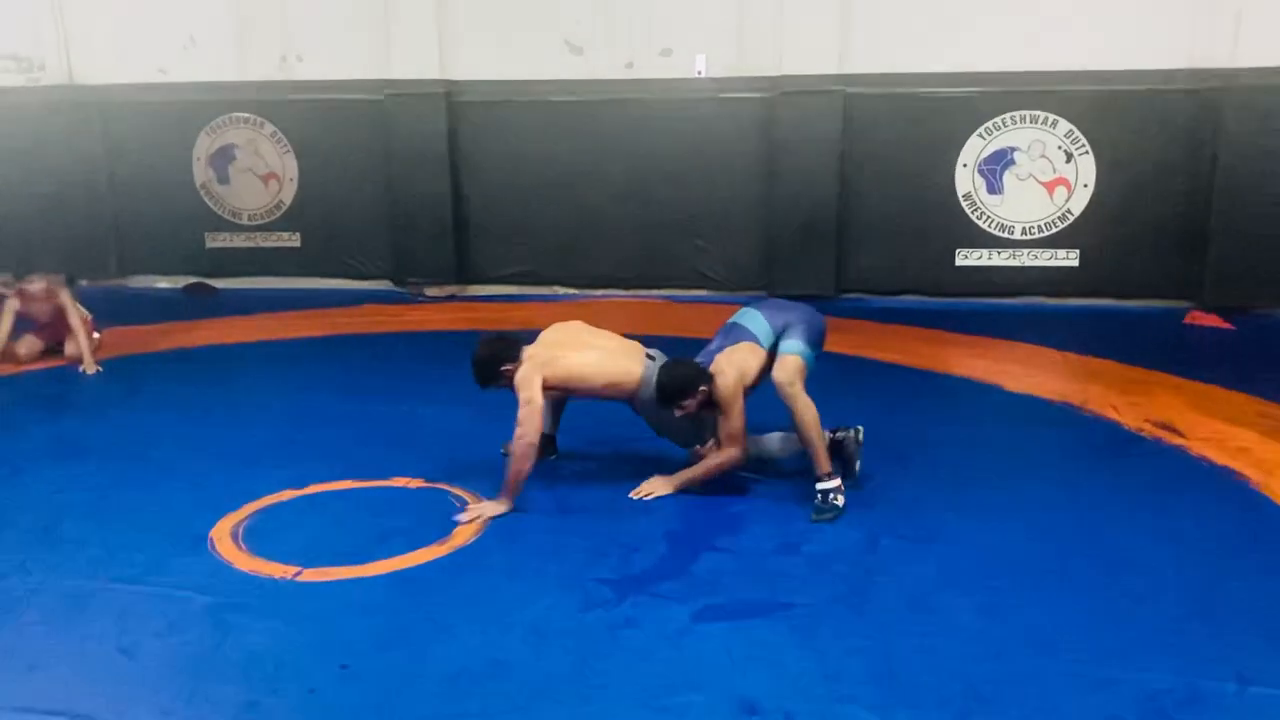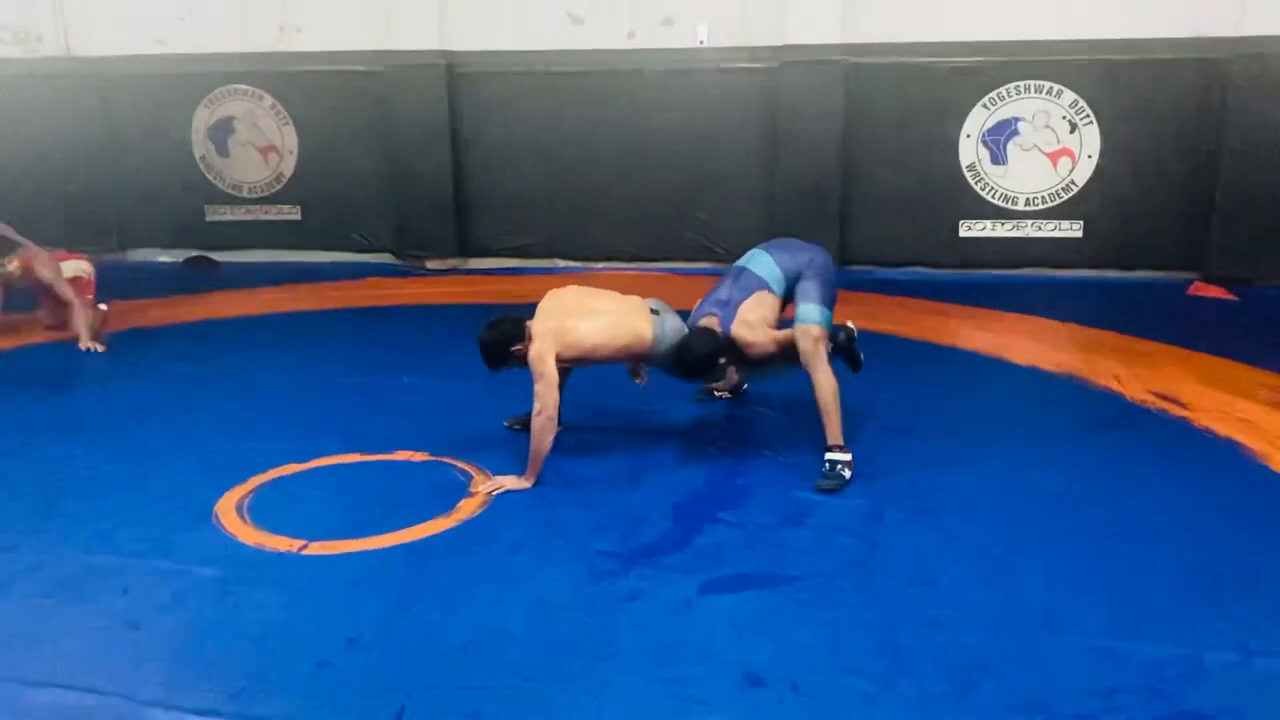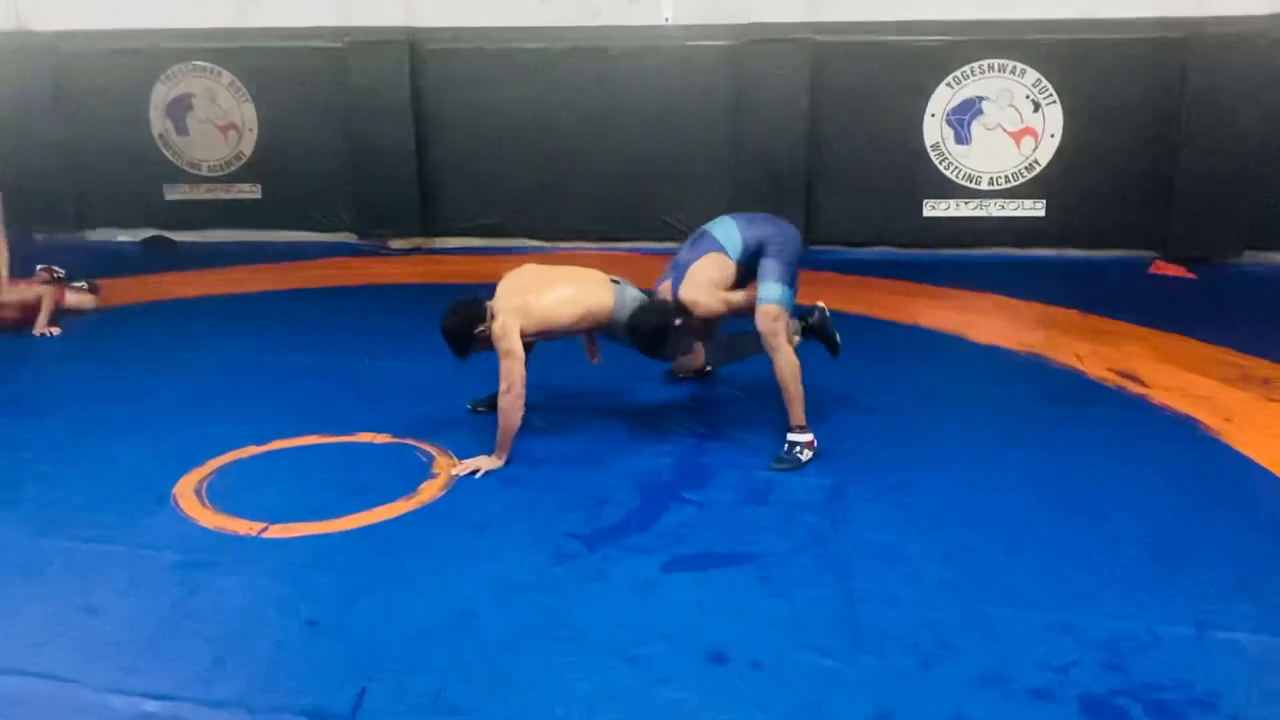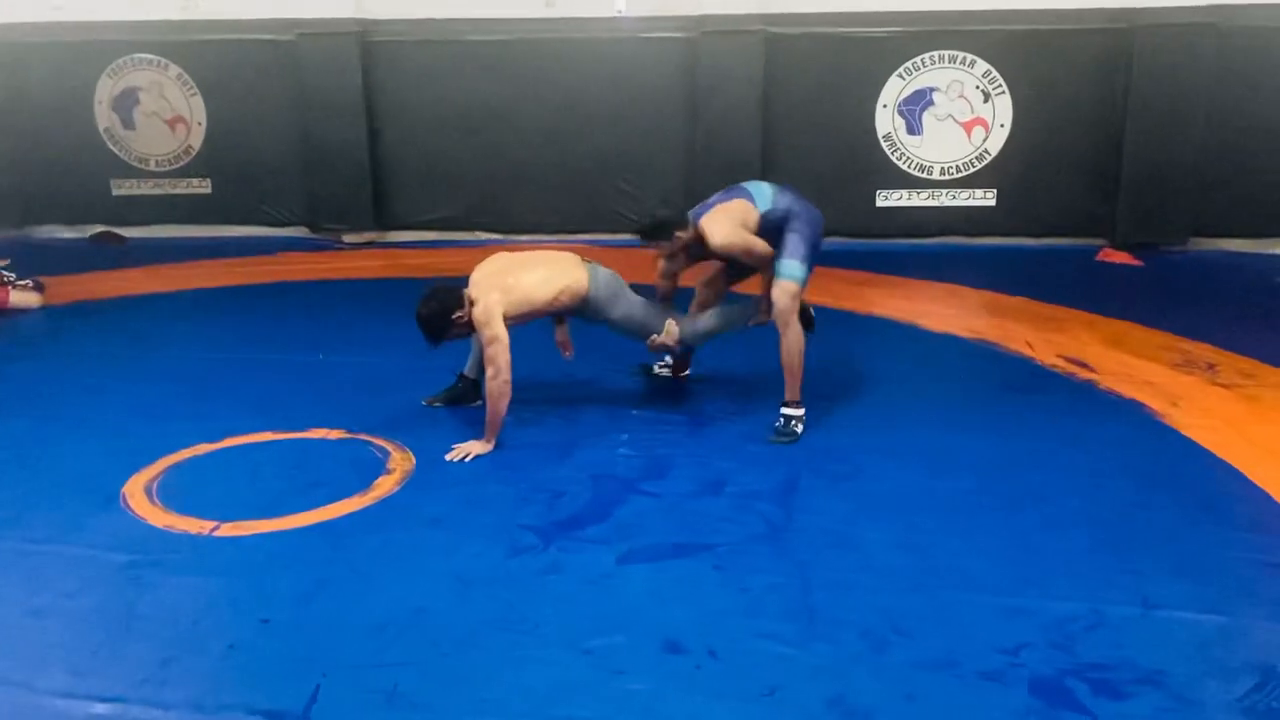
dt=1s
person 1, frame 1
left shoulder: (527, 372)
right shoulder: (553, 332)
left elbow: (526, 440)
left wrist: (505, 502)
left hip: (651, 388)
right hip: (651, 360)
left ankle: (832, 441)
person 1, frame 2
left shoulder: (540, 349)
right shoulder: (554, 298)
left elbow: (544, 415)
left wrist: (527, 479)
left hip: (662, 337)
right hip: (652, 309)
person 1, frame 3
left shoulder: (503, 325)
right shoulder: (510, 282)
left elbow: (513, 393)
left wrist: (498, 457)
right wrist: (588, 334)
left hip: (622, 313)
right hip: (612, 286)
left ankle: (800, 329)
person 1, frame 4
left shoulder: (483, 312)
right shoulder: (482, 272)
left elbow: (500, 378)
left wrist: (487, 441)
right wrist: (560, 324)
left hip: (595, 295)
right hip: (578, 268)
left knee: (687, 332)
right ankle: (468, 386)
person 2, frame 1
left shoulder: (724, 382)
right shoulder: (691, 377)
left elbow: (733, 451)
left wrist: (673, 483)
left hip: (799, 319)
right hip: (762, 315)
left knee: (785, 380)
left ankle: (830, 482)
person 2, frame 2
left shoulder: (751, 340)
right shoulder: (697, 323)
left elbow: (800, 339)
left hip: (809, 263)
right hip: (775, 256)
left knee: (811, 353)
left ankle: (838, 453)
person 2, frame 3
left shoulder: (700, 302)
right shoulder: (662, 299)
left elbow: (752, 300)
right wrist: (698, 351)
left hip: (775, 237)
right hip: (741, 231)
left knee: (770, 330)
left ankle: (801, 434)
person 2, frame 4
left shoulder: (719, 238)
right shoulder: (679, 245)
left elbow: (769, 258)
right elbow: (665, 285)
left wrist: (766, 303)
left hip: (796, 216)
right hip: (762, 226)
left knee: (784, 307)
right knee: (708, 291)
left ankle: (793, 407)
right ankle: (682, 360)
